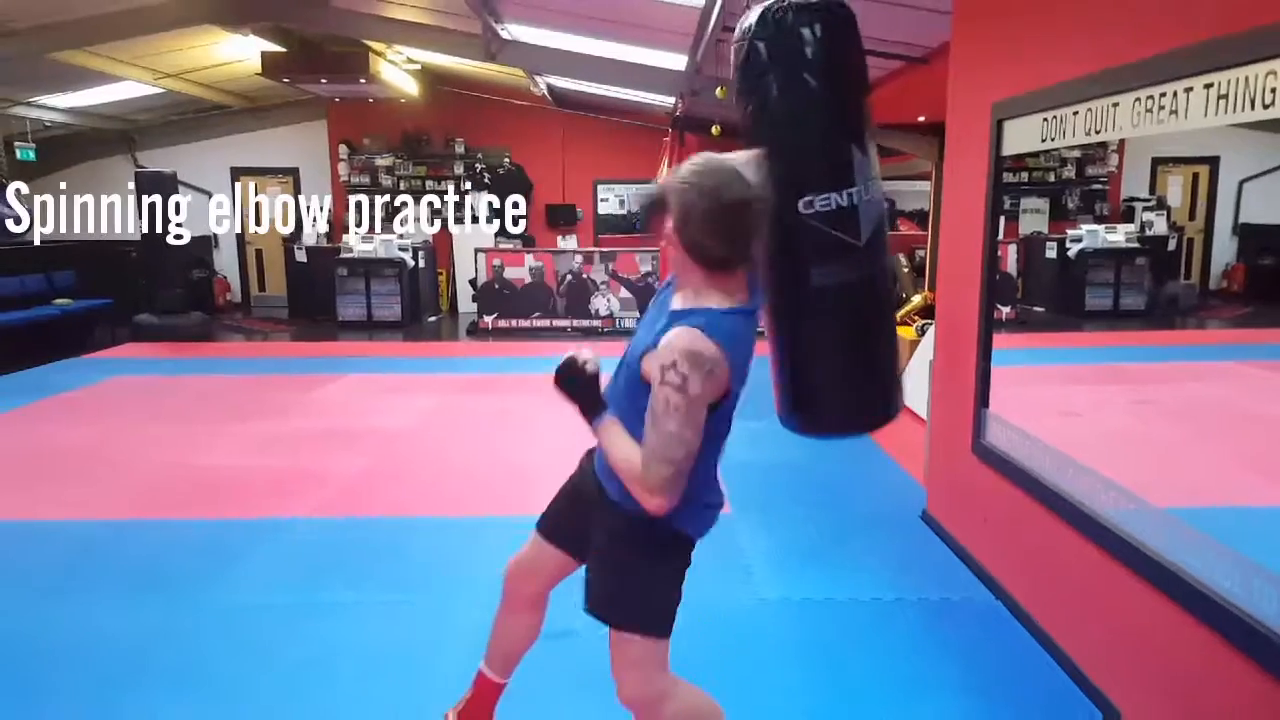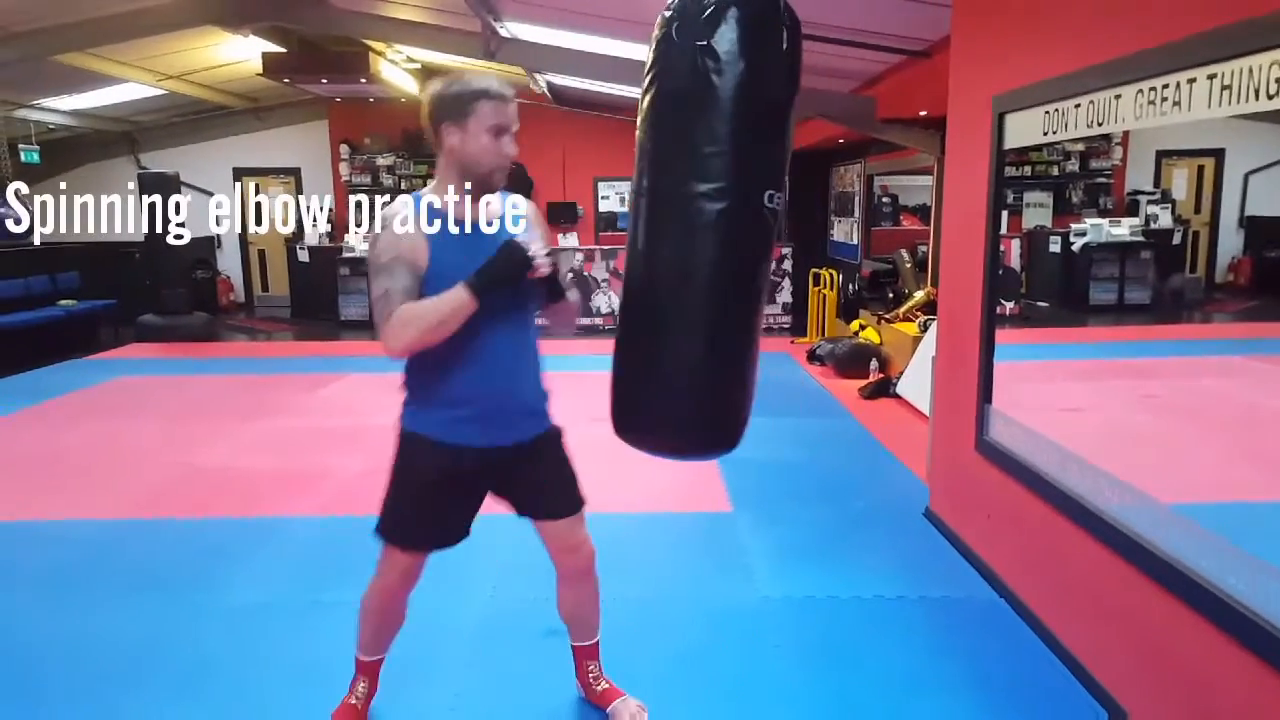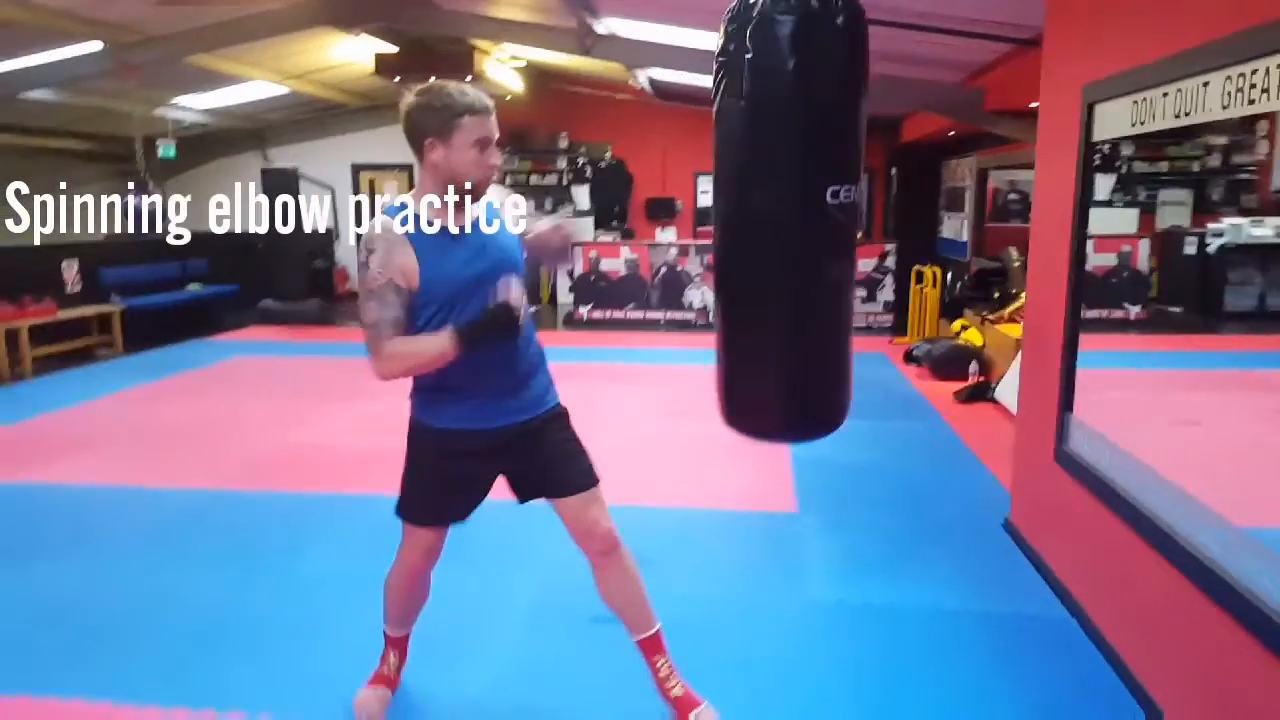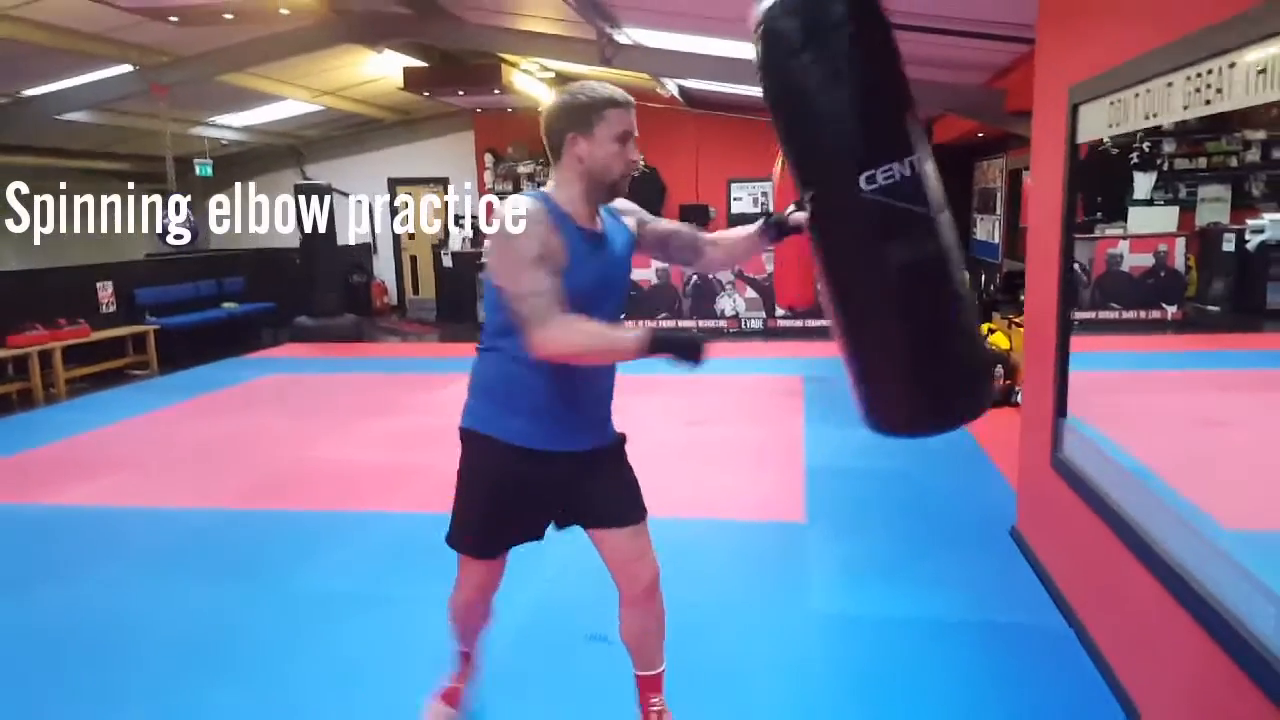
dt=1s
person 1, frame 1
left shoulder: (689, 350)
right shoulder: (729, 269)
left elbow: (656, 493)
left wrist: (594, 408)
left hip: (652, 518)
right hip: (607, 474)
right knee: (523, 579)
person 1, frame 2
left shoulder: (521, 214)
right shoulder: (405, 223)
left elbow: (565, 319)
right elbow: (396, 336)
left wrist: (554, 289)
right wrist: (483, 282)
left hip: (526, 431)
right hip: (439, 439)
left knee: (577, 555)
right knee: (397, 571)
person 1, frame 3
right shoulder: (392, 241)
left elbow: (547, 244)
right elbow: (387, 358)
left wrist: (552, 241)
right wrist: (468, 333)
left hip: (534, 412)
right hip: (448, 428)
left knee: (601, 536)
right knee: (418, 551)
right ankle: (392, 660)
person 1, frame 4
left shoulder: (621, 220)
right shoulder: (522, 222)
left elbow: (709, 251)
right elbow: (549, 335)
left wrist: (778, 227)
right wrist: (655, 340)
left hip: (587, 440)
right hip: (504, 439)
left knee: (640, 578)
right knee: (476, 579)
